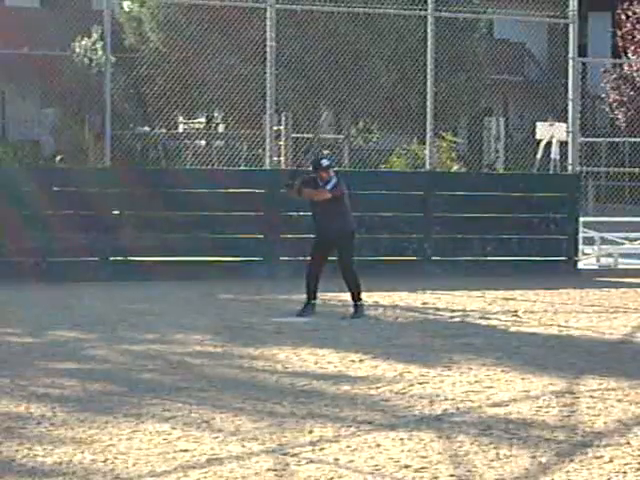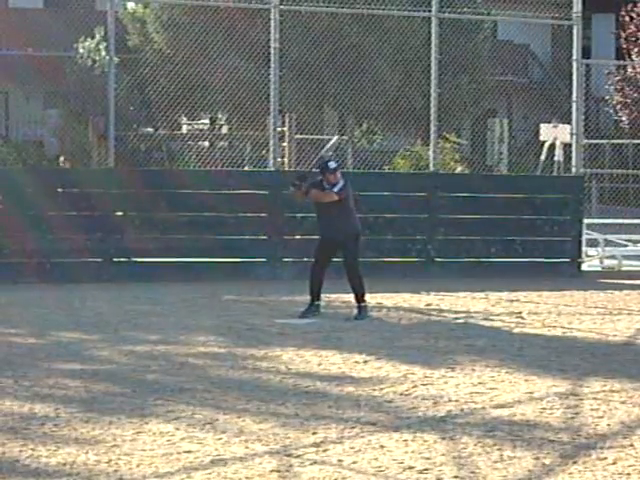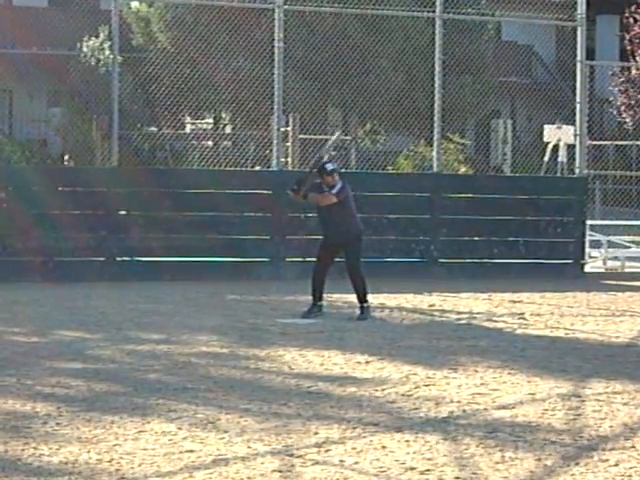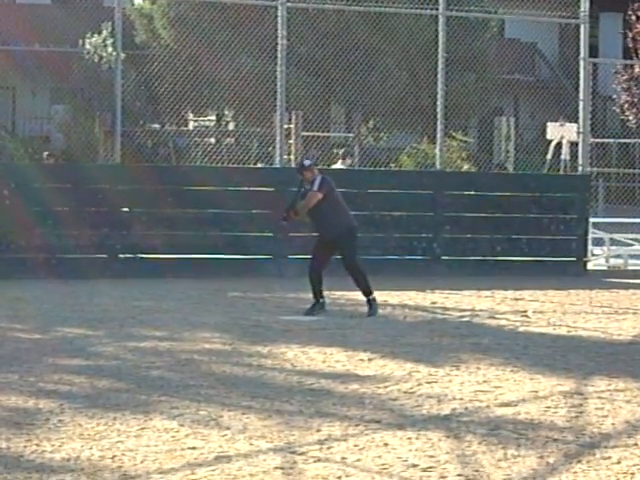
dt=1s
person 1, frame 1
left shoulder: (336, 182)
right shoulder: (311, 181)
left elbow: (318, 196)
right elbow: (294, 189)
left wrist: (299, 190)
right wrist: (294, 184)
left hip: (344, 232)
right hip: (323, 233)
left knee: (347, 267)
right knee: (313, 267)
left ankle: (358, 304)
right ankle: (310, 303)
person 1, frame 2
left shoulder: (343, 184)
right shoulder: (317, 183)
left elbow: (324, 197)
right elbow: (300, 194)
left wrist: (306, 190)
right wrist: (300, 186)
left hip: (349, 234)
right hip: (328, 235)
left knee: (352, 268)
right knee: (317, 268)
left ankle: (362, 305)
right ankle: (315, 304)
person 1, frame 3
left shoulder: (342, 187)
right shoulder: (317, 186)
left elbow: (322, 200)
right elbow: (301, 196)
left wrist: (304, 193)
right wrist: (298, 190)
left hip: (351, 235)
right hip: (330, 236)
left knee: (353, 269)
right knee: (319, 269)
left ankle: (364, 306)
right ankle: (317, 305)
person 1, frame 4
left shoulder: (323, 181)
right shoulder: (305, 192)
left elbow: (311, 202)
right elbow: (304, 213)
left wrist: (294, 212)
right wrist: (294, 213)
left hip: (345, 230)
right hip: (326, 235)
left knee: (351, 264)
right knee: (314, 268)
left ankle: (371, 299)
right ankle: (319, 302)
